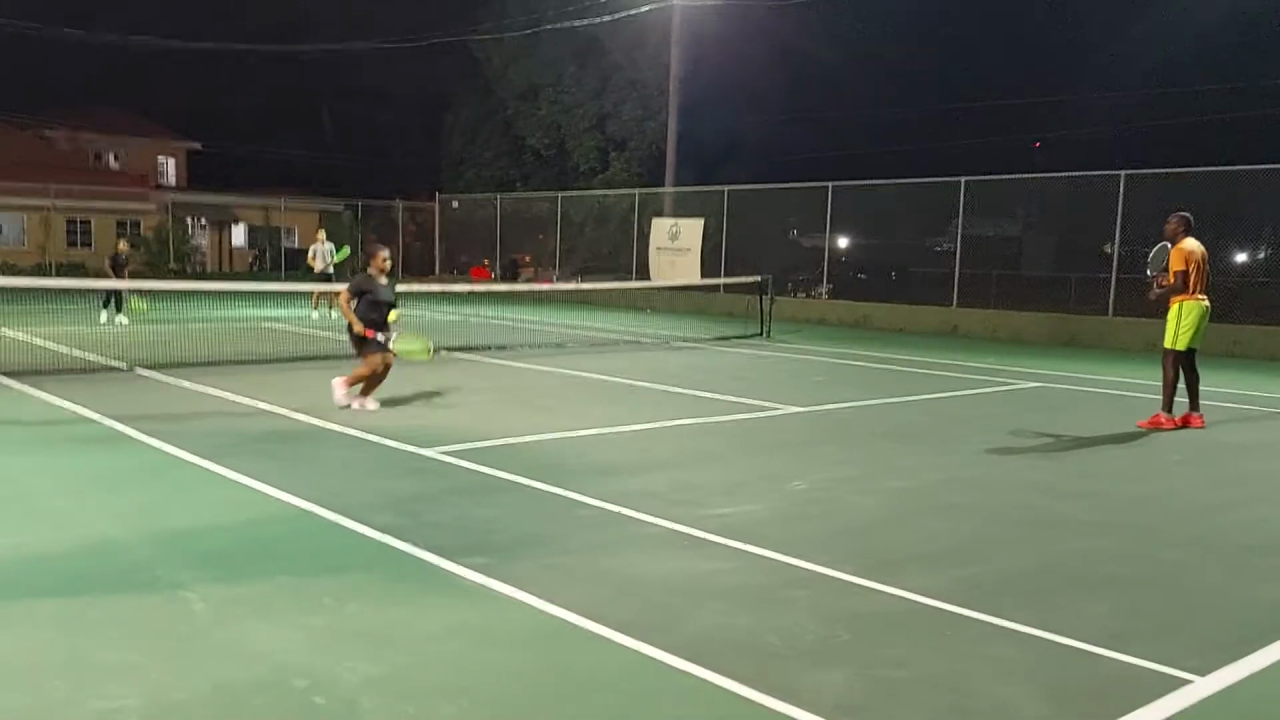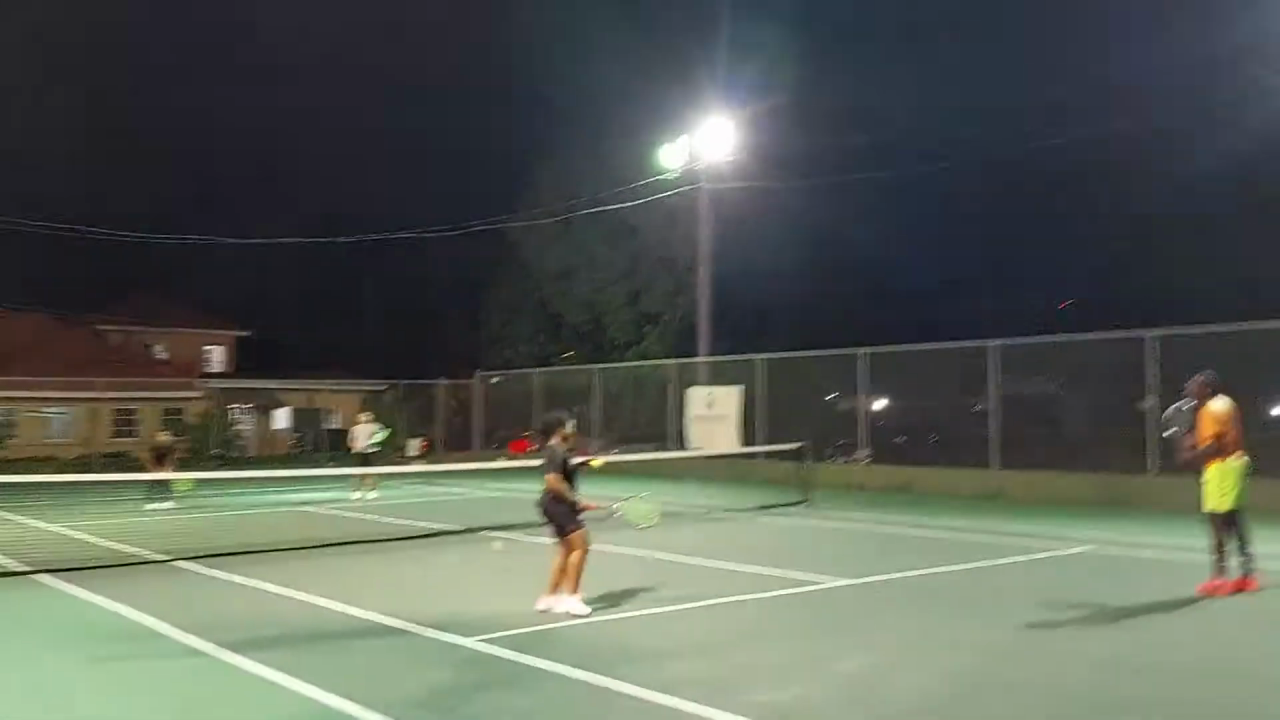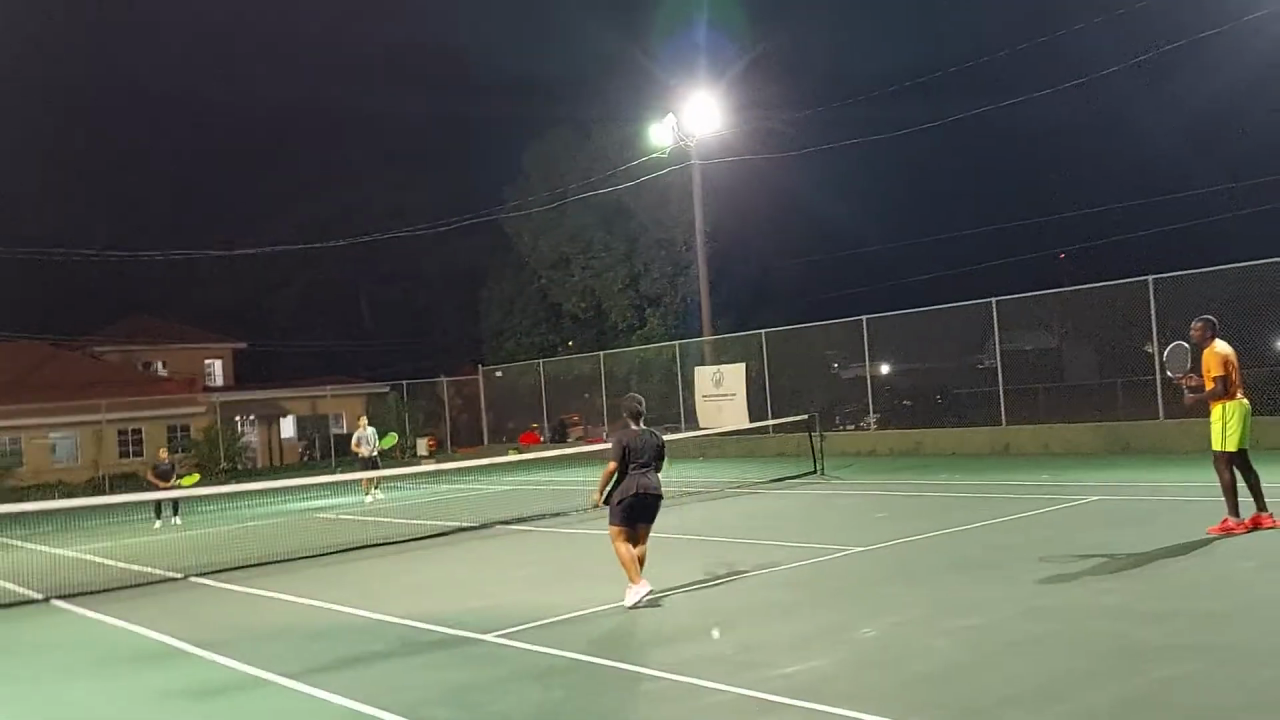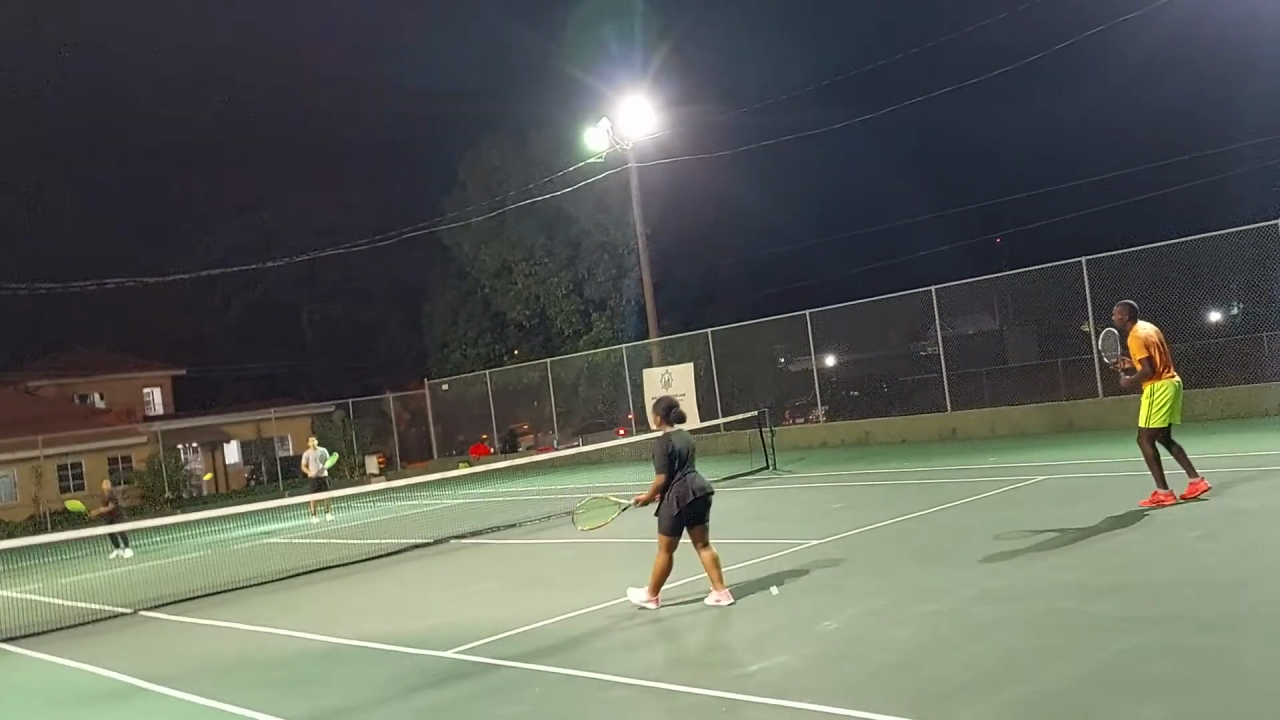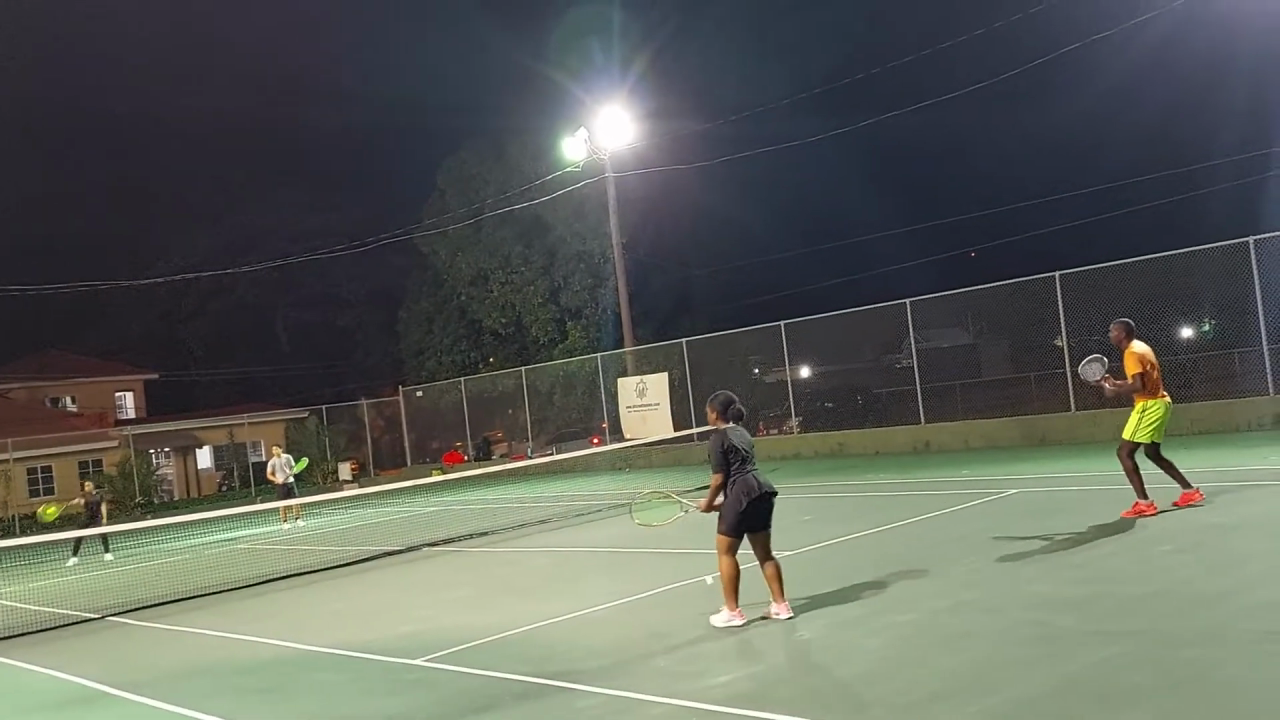
dt=1s
person 1, frame 1
left shoulder: (1180, 249)
right shoulder: (1198, 248)
left elbow: (1180, 285)
left wrist: (1159, 293)
right wrist: (1168, 283)
left hip: (1185, 307)
right hip: (1199, 305)
left knee: (1170, 360)
right knee: (1187, 360)
left ankle: (1166, 416)
right ankle: (1194, 414)
person 1, frame 2
left shoulder: (1209, 410)
right shoulder: (1224, 404)
left elbow: (1215, 448)
left wrist: (1191, 456)
right wrist: (1198, 443)
left hip: (1221, 468)
right hip: (1234, 465)
left knee: (1218, 521)
right knee: (1233, 520)
left ankle: (1220, 579)
right ankle: (1247, 575)
person 1, frame 3
left shoulder: (1212, 352)
right shoulder: (1222, 347)
left elbow: (1221, 389)
left wrist: (1196, 398)
right wrist: (1201, 383)
left hip: (1227, 409)
right hip: (1237, 405)
left knee: (1222, 463)
right knee: (1241, 461)
left ankle: (1234, 520)
right ankle: (1263, 514)
person 1, frame 4
left shoulder: (1135, 336)
right shoulder: (1149, 328)
left elbow: (1148, 371)
left wrist: (1130, 381)
right wrist: (1132, 364)
left hip: (1158, 388)
right hip: (1171, 383)
left knee: (1145, 440)
right knee: (1164, 437)
left ankle: (1163, 492)
right ankle: (1196, 480)
person 1, frame 5
left shoulder: (1132, 353)
right shoulder: (1140, 347)
left elbow: (1139, 386)
left wrist: (1115, 392)
right wrist: (1116, 383)
left hip: (1149, 406)
right hip: (1159, 403)
left knee: (1124, 452)
right knee: (1152, 453)
left ankle: (1144, 503)
right ankle: (1190, 491)
person 2, frame 1
left shoulder: (389, 284)
right shoulder: (363, 280)
left elbow: (389, 308)
right elbow: (343, 300)
left wrist: (393, 316)
right wrist: (355, 323)
left hip: (379, 330)
right hip: (363, 331)
left knee: (387, 363)
right knee: (374, 367)
left ankle: (361, 398)
right ankle: (343, 384)
person 2, frame 2
left shoulder: (556, 450)
right shoulder: (557, 452)
right elbow: (552, 482)
right wrist: (576, 501)
left hip: (563, 506)
right hip: (559, 505)
left knee: (565, 551)
right knee: (581, 546)
left ankle: (550, 598)
right ankle: (570, 597)
person 2, frame 3
left shoulder: (622, 437)
right shoulder: (656, 437)
left elbow: (612, 468)
left wrist: (599, 492)
left hip: (627, 492)
right hip: (652, 491)
left knee: (620, 540)
right knee: (639, 542)
left ankle: (638, 584)
right ankle: (635, 588)
person 2, frame 4
left shoulder: (663, 442)
right shoulder: (686, 436)
left elbow: (662, 479)
left wrist: (648, 497)
right wrist: (657, 494)
left hip: (679, 498)
right hip: (700, 492)
left knee: (665, 550)
right knee: (703, 545)
left ankle: (650, 595)
right ankle: (721, 592)
person 2, frame 5
left shoulder: (718, 438)
right shoulder: (742, 433)
left elbow: (719, 478)
left wrist: (708, 502)
right wrist: (723, 500)
left hip: (741, 497)
right hip: (761, 492)
left knee: (726, 553)
right knee: (764, 553)
left ankle: (732, 612)
right ankle: (780, 605)
